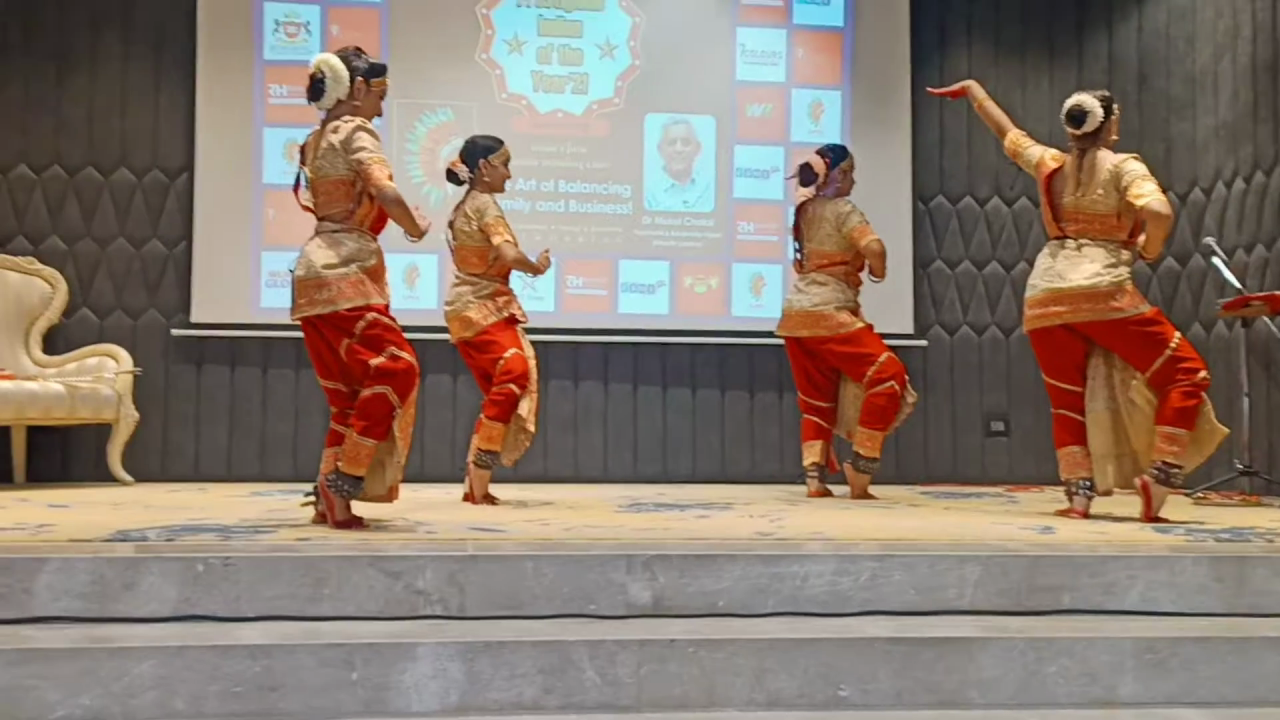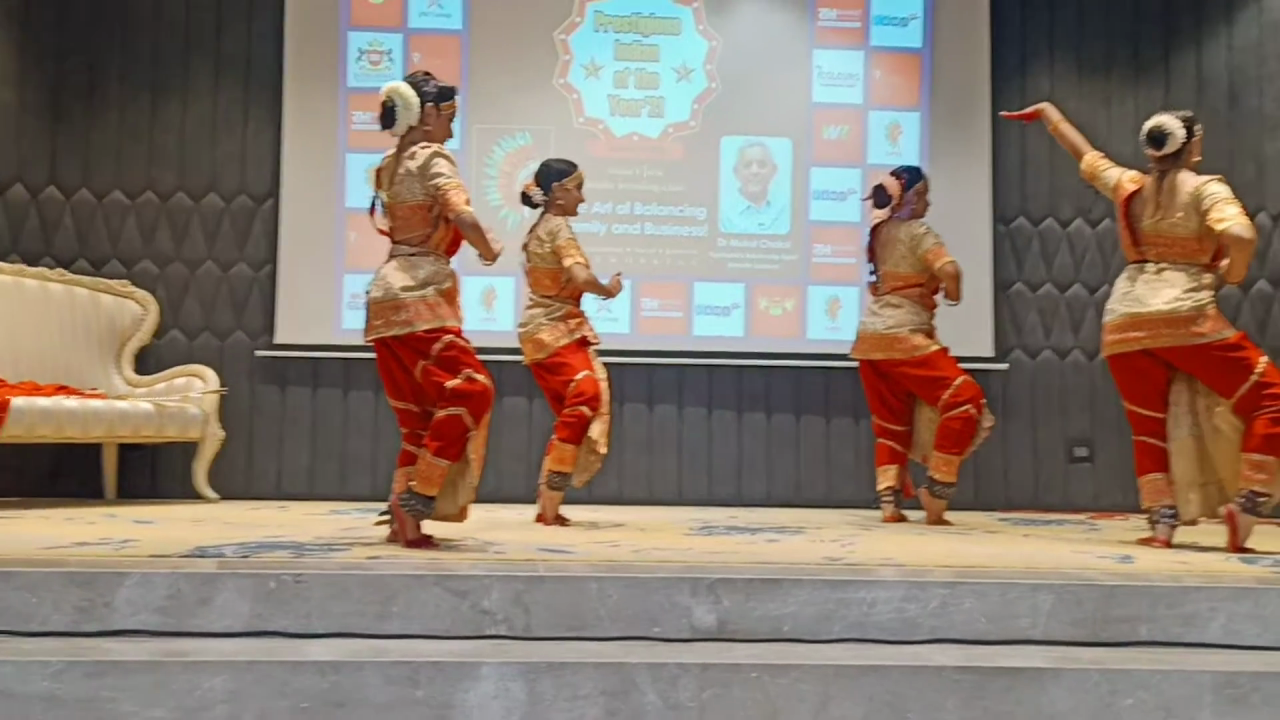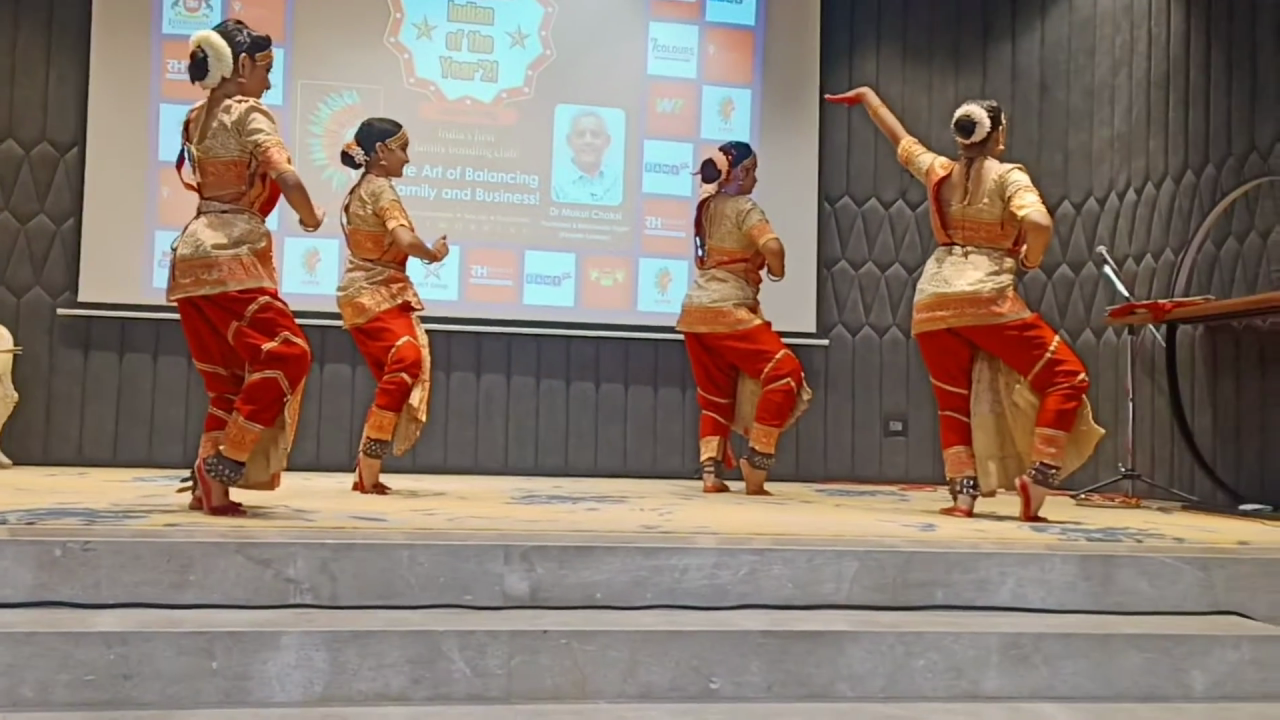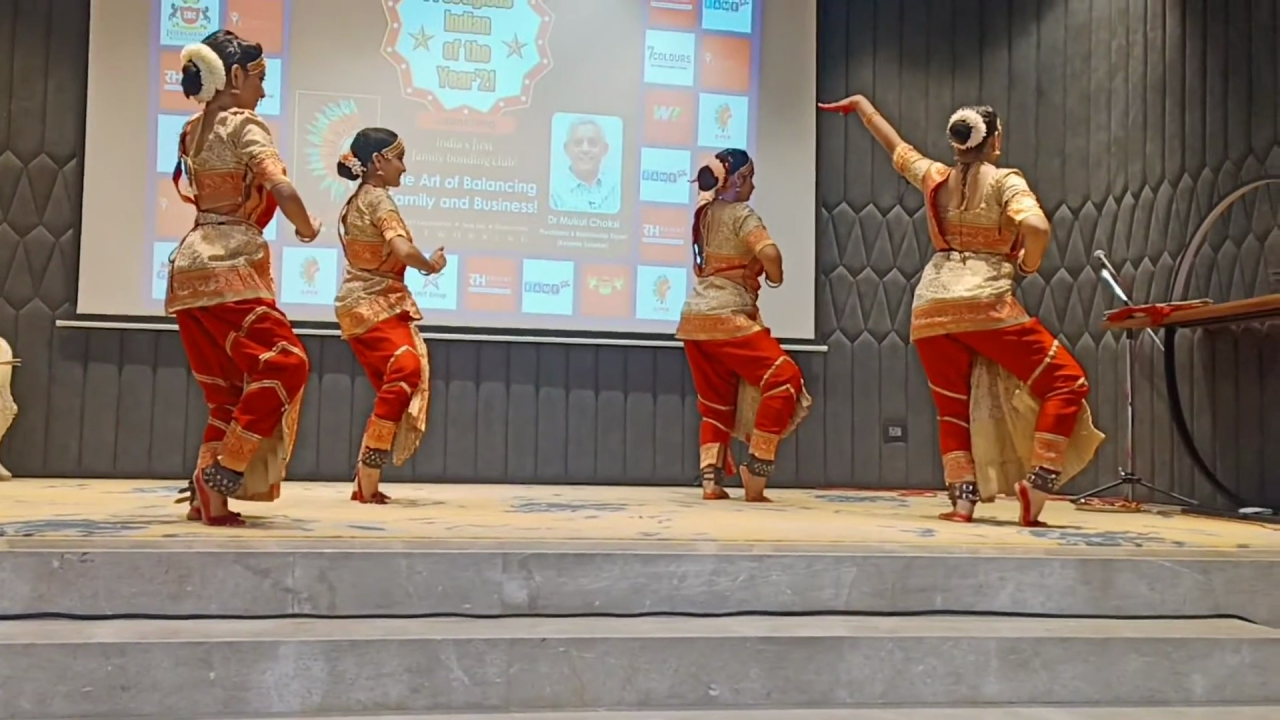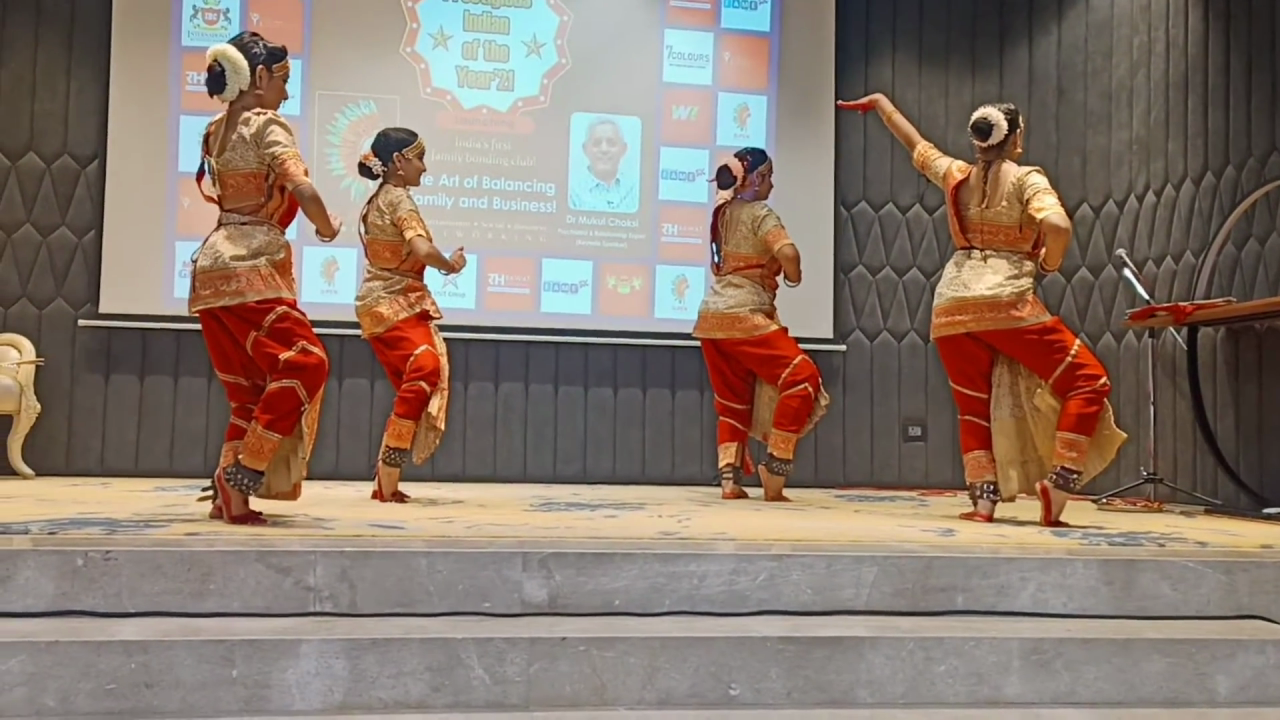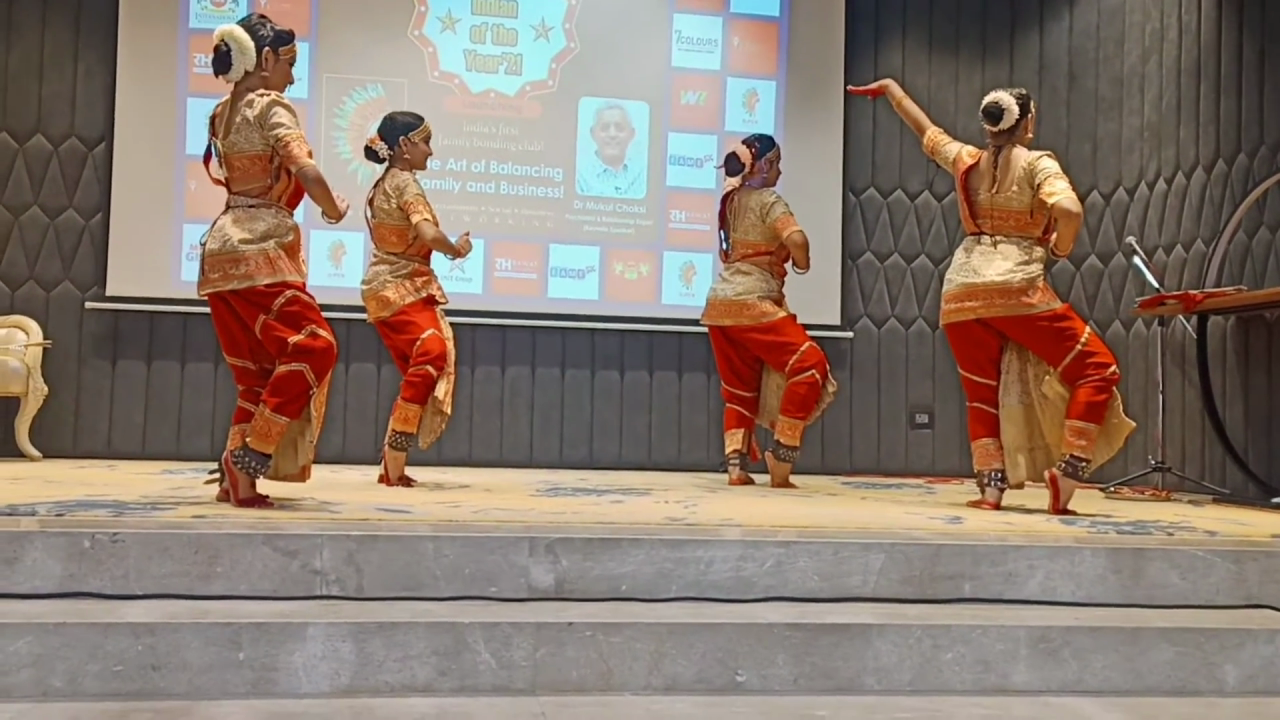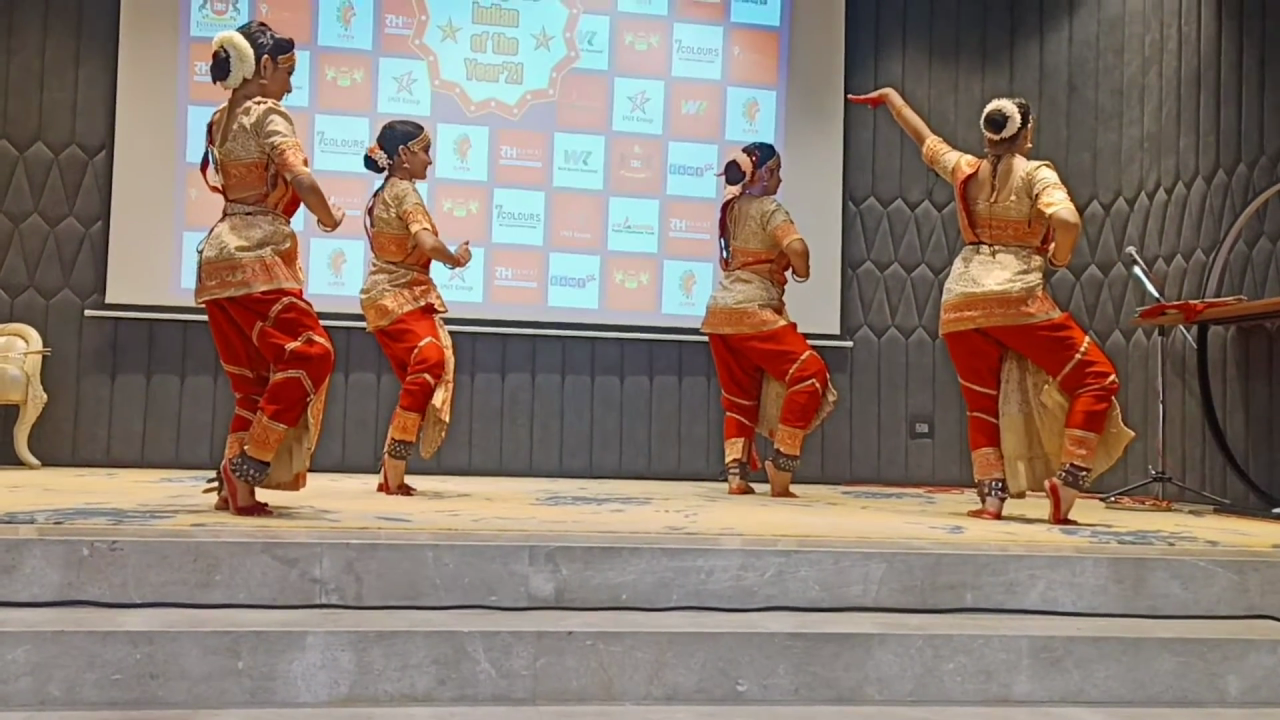
dt=0.7s
person 1, frame 1
left shoulder: (318, 138)
right shoulder: (356, 131)
right elbow: (384, 191)
right wrist: (417, 227)
left hip: (316, 272)
right hip: (344, 274)
left knee: (350, 391)
right knee: (395, 370)
left ankle: (329, 495)
right ankle: (341, 483)
person 1, frame 2
left shoulder: (390, 164)
right shoulder: (432, 157)
right elbow: (462, 217)
right wrist: (489, 251)
left hip: (389, 295)
right hip: (419, 296)
left knee: (421, 412)
right knee: (469, 392)
left ankle: (403, 513)
right ankle: (414, 502)
person 1, frame 3
left shoulder: (198, 117)
right shoulder: (249, 112)
right elbow: (286, 177)
right wrist: (311, 217)
left hip: (194, 253)
right hip: (231, 255)
left knee: (229, 377)
right knee: (287, 355)
left ankle: (209, 484)
right ankle: (222, 467)
person 1, frame 4
left shoulder: (193, 130)
right shoulder: (244, 124)
right elbow: (281, 189)
right wrist: (307, 227)
left hip: (191, 267)
right hip: (229, 267)
left knee: (230, 389)
right knee: (285, 365)
left ankle: (208, 494)
right ankle: (219, 478)
person 1, frame 5
left shoulder: (217, 130)
right shoulder: (267, 124)
right elbow: (303, 189)
right wrist: (327, 227)
left hip: (215, 266)
right hip: (251, 267)
left knee: (251, 388)
right knee: (305, 365)
left ankle: (230, 491)
right ankle: (239, 478)
person 1, frame 6
left shoulder: (223, 112)
right shoulder: (271, 106)
right elbow: (305, 170)
right wrist: (334, 210)
left hip: (224, 249)
right hip: (259, 250)
left knee: (259, 371)
right knee: (313, 347)
left ankle: (236, 476)
right ankle: (246, 460)
person 1, frame 7
left shoulder: (221, 119)
right shoulder: (268, 114)
right elbow: (301, 178)
right wrist: (329, 218)
left hip: (220, 256)
right hip: (256, 258)
left knee: (255, 378)
right knee: (310, 355)
left ankle: (236, 485)
right ankle: (245, 468)
person 2, frame 1
left shoulder: (1048, 164)
right shoulder: (1123, 166)
left elbow: (1006, 130)
right elbow: (1159, 212)
left wrist: (972, 88)
right wrist: (1149, 250)
left hip: (1044, 296)
right hip: (1103, 293)
left knee: (1068, 401)
right knee: (1186, 375)
left ankle: (1079, 494)
right ankle: (1159, 475)
person 2, frame 2
left shoulder: (1127, 185)
right shoulder: (1206, 188)
left elbow: (1084, 153)
right elbow: (1241, 237)
left wrist: (1047, 111)
right wrist: (1233, 274)
left hip: (1123, 322)
right hip: (1184, 318)
left knee: (1149, 428)
left ankle: (1161, 524)
person 2, frame 3
left shoulder: (937, 172)
right shoulder: (1008, 176)
left elbow: (899, 138)
right elbow: (1039, 224)
left wrist: (866, 95)
right wrist: (1029, 260)
left hip: (932, 301)
right hip: (987, 298)
left knee: (954, 403)
right knee: (1067, 379)
left ankle: (963, 494)
right ankle: (1038, 477)
person 2, frame 4
left shoulder: (933, 177)
right shoulder: (1004, 181)
left elbow: (893, 144)
right elbow: (1037, 228)
left wrist: (860, 103)
right wrist: (1028, 264)
left hip: (931, 307)
right hip: (986, 303)
left knee: (953, 407)
right knee: (1066, 383)
left ankle: (962, 501)
right ankle: (1037, 482)
person 2, frame 5
left shoulder: (954, 175)
right shoulder: (1026, 179)
left elbow: (914, 142)
right elbow: (1058, 226)
left wrist: (880, 101)
right wrist: (1049, 262)
left hip: (951, 307)
right hip: (1006, 303)
left knee: (974, 406)
right knee: (1088, 382)
left ankle: (983, 500)
right ankle: (1059, 482)
person 2, frame 6
left shoulder: (964, 160)
right shoulder: (1038, 163)
left elbow: (923, 127)
right elbow: (1069, 210)
left wrist: (889, 86)
right wrist: (1061, 248)
left hip: (961, 292)
right hip: (1017, 289)
left knee: (982, 393)
right knee: (1097, 370)
left ankle: (990, 488)
right ankle: (1067, 470)
person 2, frame 7
left shoulder: (964, 169)
right shoulder: (1036, 173)
left elbow: (923, 135)
right elbow: (1067, 221)
left wrist: (889, 95)
right wrist: (1058, 258)
left hip: (960, 301)
right hip: (1016, 298)
left knee: (982, 403)
right knee: (1097, 379)
left ankle: (991, 497)
right ankle: (1067, 479)
person 3, frame 1
left shoulder: (463, 206)
right shoulder: (484, 204)
right elbow: (510, 255)
right wrist: (538, 267)
left hip: (469, 308)
right hip: (483, 309)
left knee: (500, 389)
right knee: (513, 376)
left ankle: (476, 482)
right ankle: (479, 481)
person 3, frame 2
left shoulder: (538, 229)
right shoulder: (558, 227)
right elbow: (582, 277)
right wrist: (609, 290)
left hip: (543, 331)
right hip: (555, 331)
left knee: (573, 410)
right knee: (586, 395)
left ankle: (549, 502)
right ankle: (551, 500)
person 3, frame 3
left shoulder: (359, 190)
right shoulder: (381, 188)
right elbow: (406, 240)
right wrist: (434, 254)
left hip: (363, 294)
right hip: (377, 296)
left knee: (396, 373)
right knee: (407, 360)
left ankle: (367, 470)
right ankle: (368, 470)
person 3, frame 4
left shoulder: (355, 201)
right shoulder: (379, 199)
right elbow: (404, 251)
right wrist: (431, 266)
left hip: (362, 305)
right hip: (376, 306)
left knee: (395, 383)
right knee: (406, 371)
left ankle: (367, 479)
right ankle: (368, 477)
person 3, frame 5
left shoulder: (376, 200)
right shoulder: (399, 199)
right elbow: (423, 250)
right wrist: (450, 265)
left hip: (380, 304)
right hip: (395, 305)
left knee: (414, 382)
right knee: (424, 370)
left ankle: (387, 478)
right ankle: (387, 476)
person 3, frame 6
left shoulder: (382, 184)
right shoulder: (405, 183)
left elbow: (405, 238)
right elbow: (430, 234)
right wrist: (456, 250)
left hip: (387, 289)
right hip: (401, 289)
left knee: (420, 368)
right knee: (431, 354)
left ankle: (393, 462)
right ankle: (394, 460)
person 3, frame 7
left shoulder: (382, 194)
right shoulder: (405, 192)
right elbow: (429, 243)
left wrist: (448, 256)
right wrist: (455, 259)
left hip: (387, 297)
right hip: (401, 298)
left knee: (420, 375)
right knee: (429, 362)
left ankle: (392, 471)
right ankle: (393, 470)
person 4, frame 1
left shoulder: (806, 210)
right shoulder: (843, 210)
right elbow: (875, 248)
right wrist: (878, 272)
left hip: (796, 312)
right hip: (829, 313)
left knee: (816, 398)
right knee: (889, 376)
left ankle: (815, 478)
right ankle: (860, 470)
person 4, frame 2
left shoulder: (880, 231)
right shoulder: (917, 231)
right elbow: (949, 270)
right wrist: (953, 294)
left hip: (870, 336)
right hip: (904, 336)
left knee: (891, 422)
right knee: (965, 399)
left ankle: (889, 503)
right ankle: (936, 496)
person 4, frame 3
left shoulder: (708, 207)
right shoulder: (744, 207)
right elbow: (773, 247)
right wrist: (777, 270)
left hip: (696, 309)
right hip: (729, 310)
left knee: (716, 394)
right knee: (786, 373)
left ankle: (711, 473)
right ankle: (756, 466)
person 4, frame 4
left shoulder: (705, 213)
right shoulder: (741, 213)
right elbow: (769, 253)
right wrist: (775, 276)
left hip: (694, 317)
right hip: (728, 317)
left knee: (716, 401)
right knee: (785, 380)
left ankle: (711, 481)
right ankle: (755, 474)
person 4, frame 5
left shoulder: (723, 212)
right shoulder: (760, 212)
right elbow: (788, 252)
right wrist: (793, 275)
left hip: (711, 317)
right hip: (745, 316)
left knee: (733, 400)
right knee: (802, 379)
left ankle: (730, 480)
right ankle: (774, 474)
person 4, frame 6
left shoulder: (731, 200)
right shoulder: (768, 199)
right elbow: (796, 239)
right wrist: (802, 262)
left hip: (720, 303)
right hip: (753, 302)
left knee: (740, 387)
right knee: (810, 366)
left ankle: (736, 467)
right ankle: (781, 463)
person 4, frame 7
left shoulder: (732, 207)
right shoulder: (768, 208)
right elbow: (796, 247)
right wrist: (802, 270)
left hip: (720, 311)
right hip: (753, 311)
left knee: (739, 396)
right knee: (810, 375)
left ankle: (736, 475)
right ankle: (780, 471)
